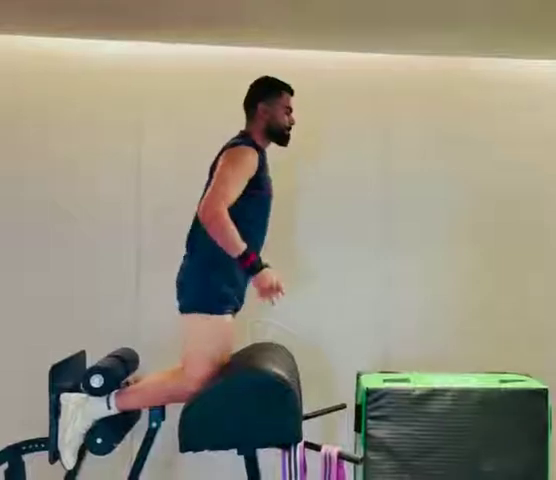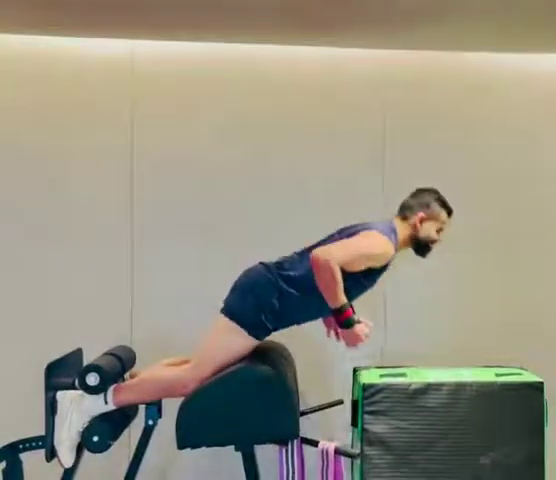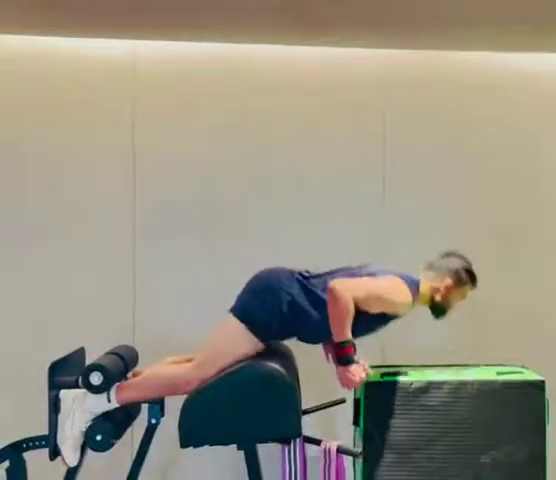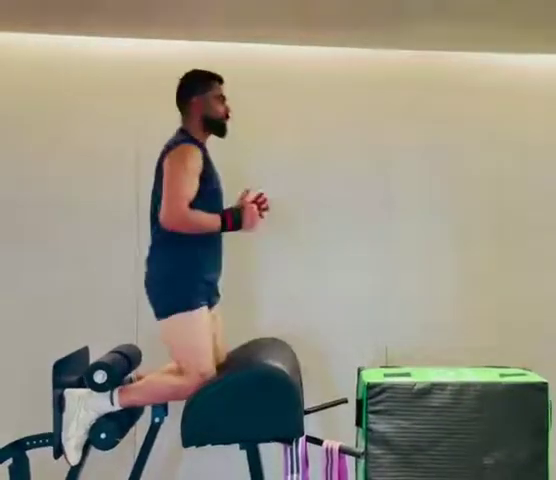
dt=1s
person 1, frame 1
left shoulder: (252, 156)
right shoulder: (244, 153)
right elbow: (211, 210)
left wrist: (253, 270)
right wrist: (255, 266)
left hip: (221, 282)
right hip: (210, 281)
left knee: (204, 374)
right knee: (198, 381)
left ankle: (109, 390)
right ankle: (94, 407)
person 1, frame 2
left shoulder: (376, 235)
right shoulder: (384, 245)
right elbow: (324, 260)
left wrist: (327, 308)
right wrist: (346, 318)
left hip: (262, 292)
right hip: (261, 299)
left knee: (194, 369)
right knee: (192, 379)
left ankle: (105, 385)
right ankle: (90, 404)
person 1, frame 3
left shoulder: (397, 281)
right shoulder: (403, 292)
right elbow: (340, 291)
left wrist: (334, 345)
right wrist: (345, 357)
left hip: (277, 294)
right hip: (274, 301)
left knee: (203, 363)
right knee: (201, 373)
left ankle: (123, 382)
right ankle: (97, 400)
person 1, frame 4
left shoulder: (193, 151)
right shoulder: (185, 151)
right elbow: (173, 216)
left wrist: (238, 212)
right wrist: (234, 220)
left hip: (197, 279)
right hip: (178, 281)
left knee: (215, 367)
right knee: (199, 379)
left ankle: (120, 386)
right ankle: (94, 402)
